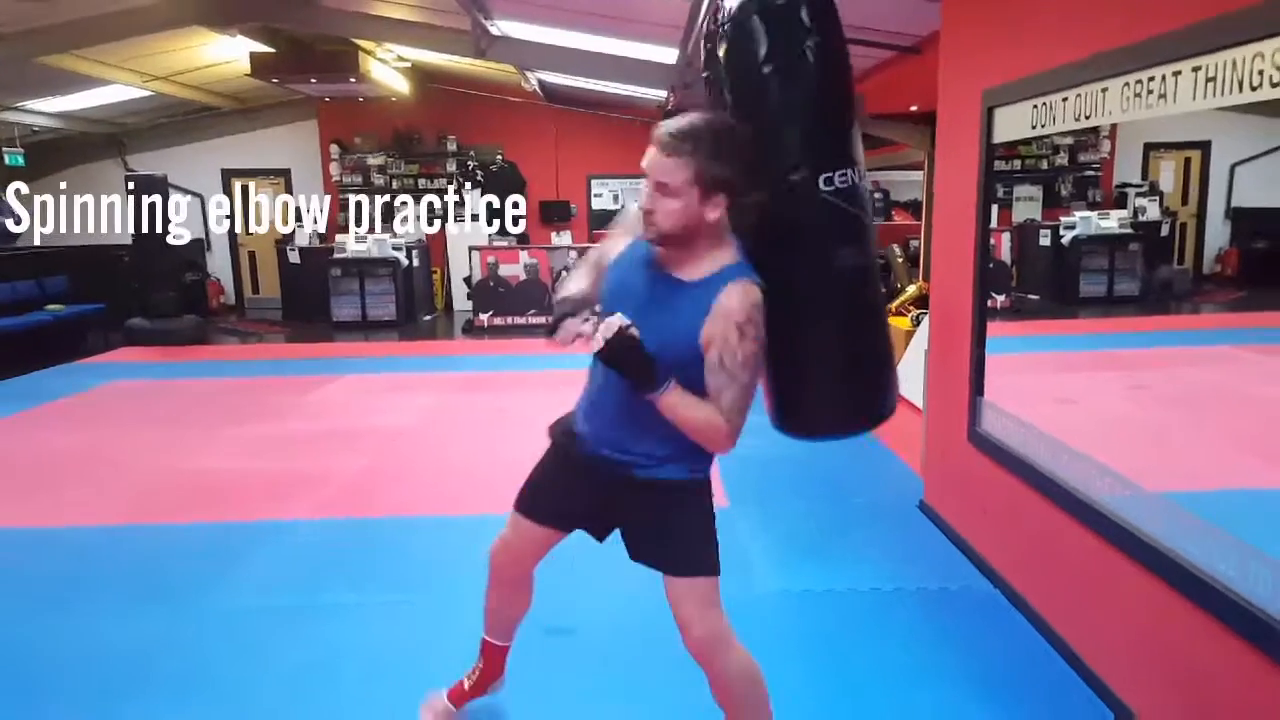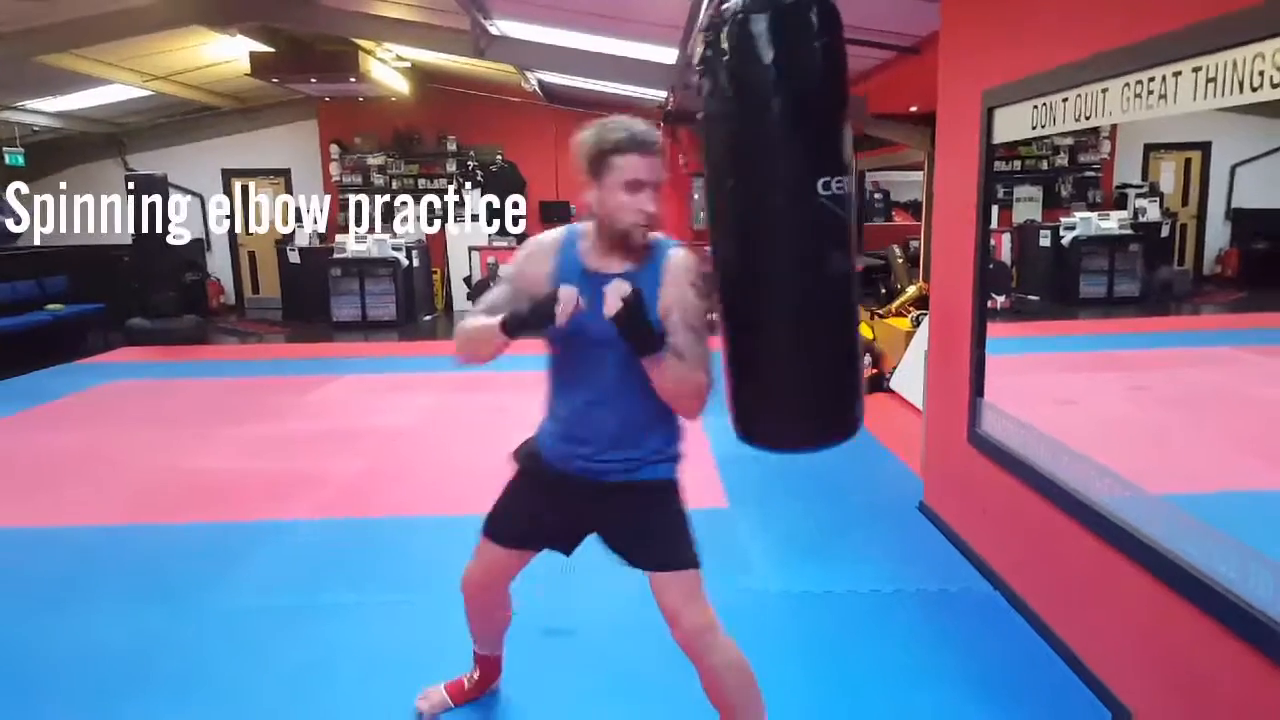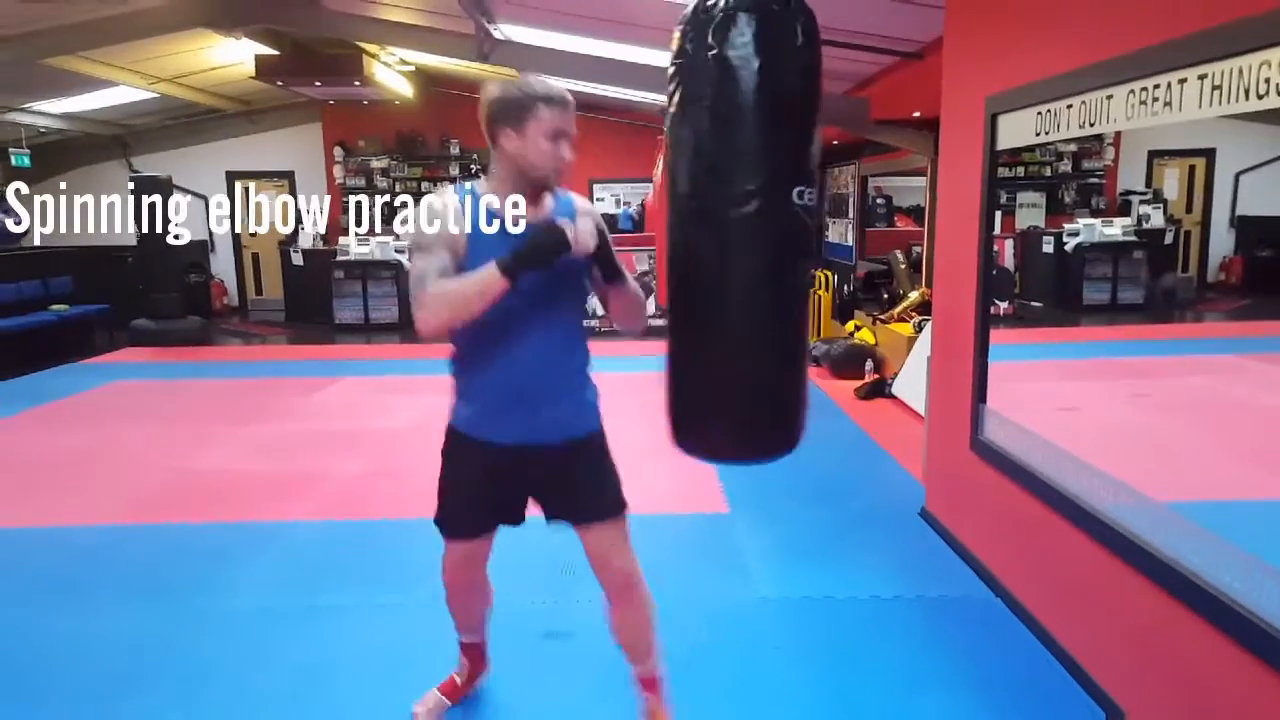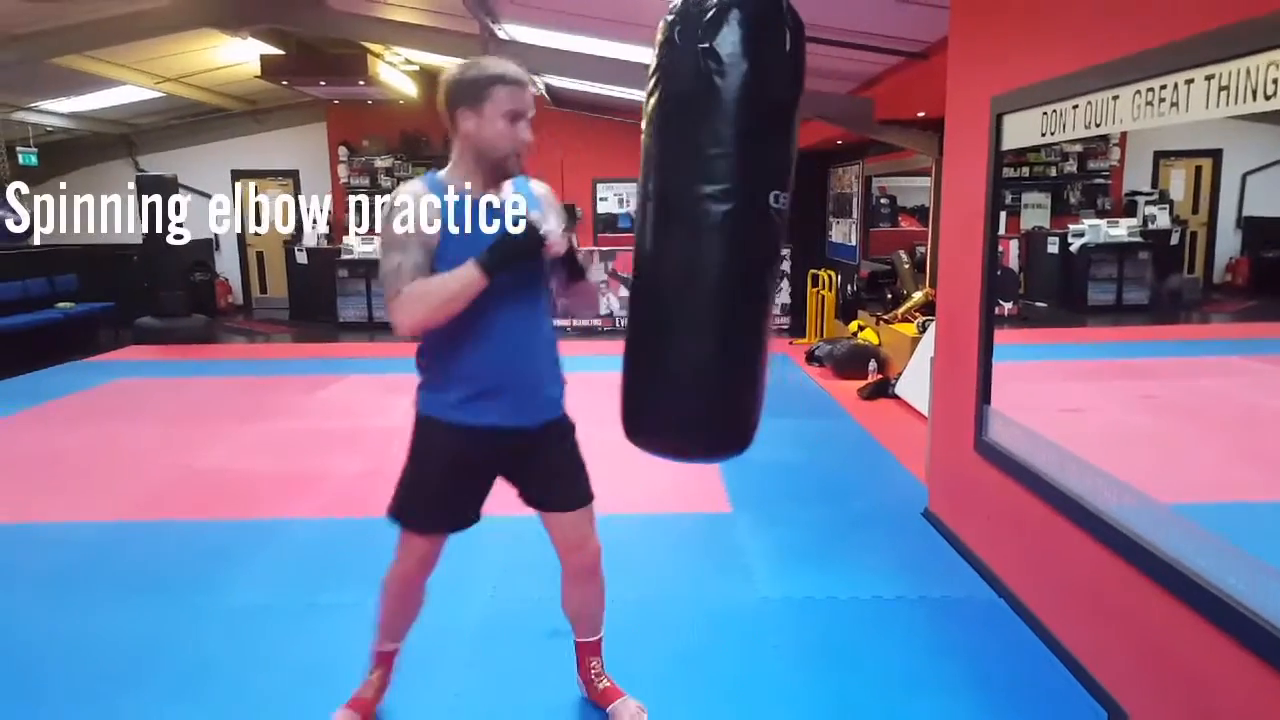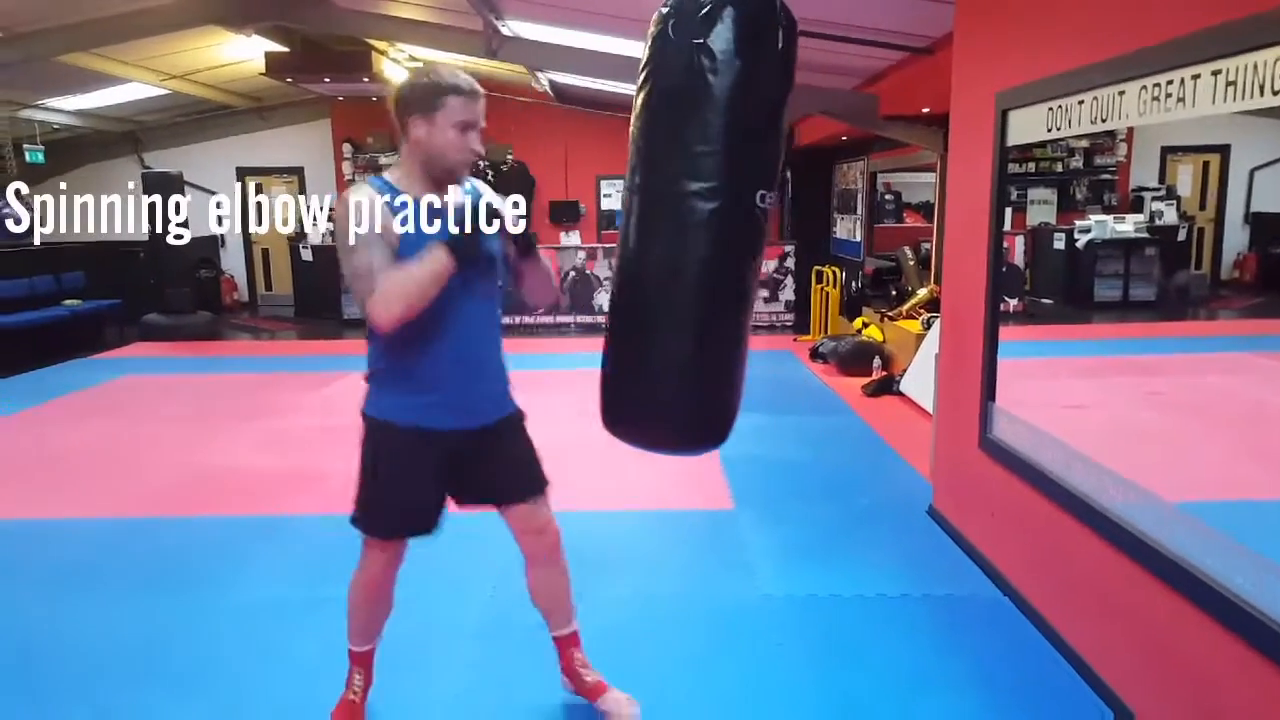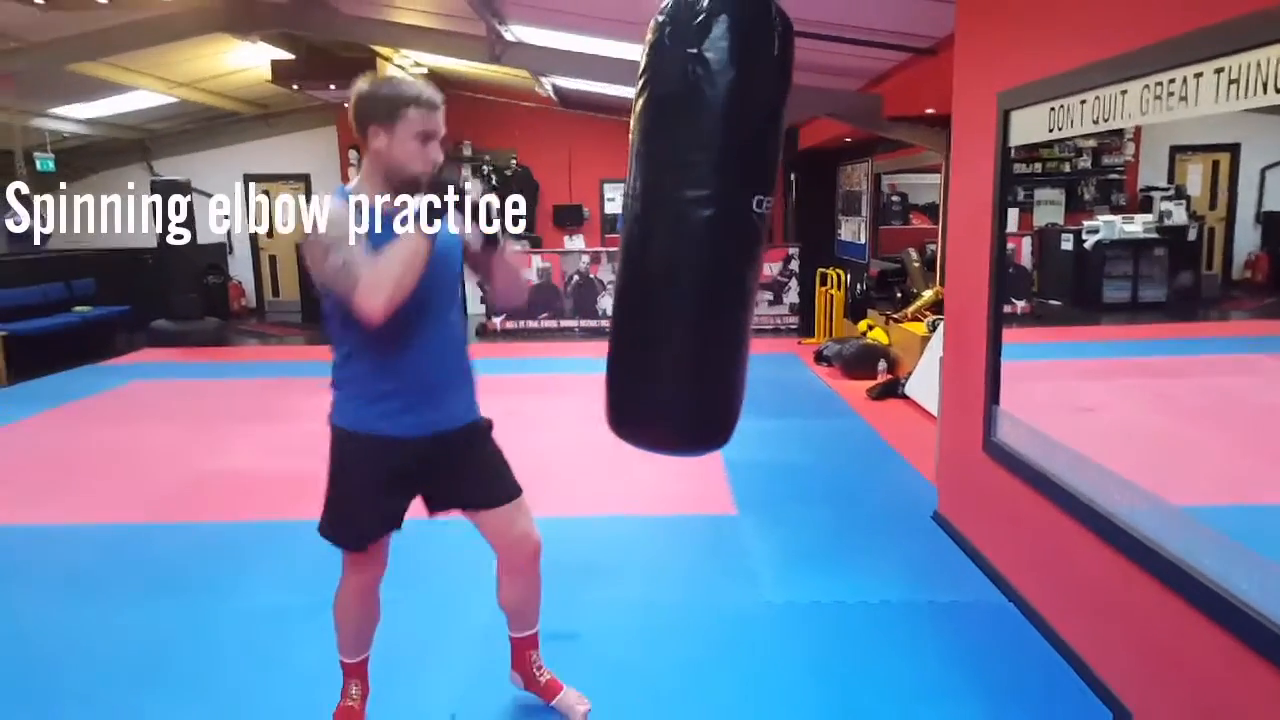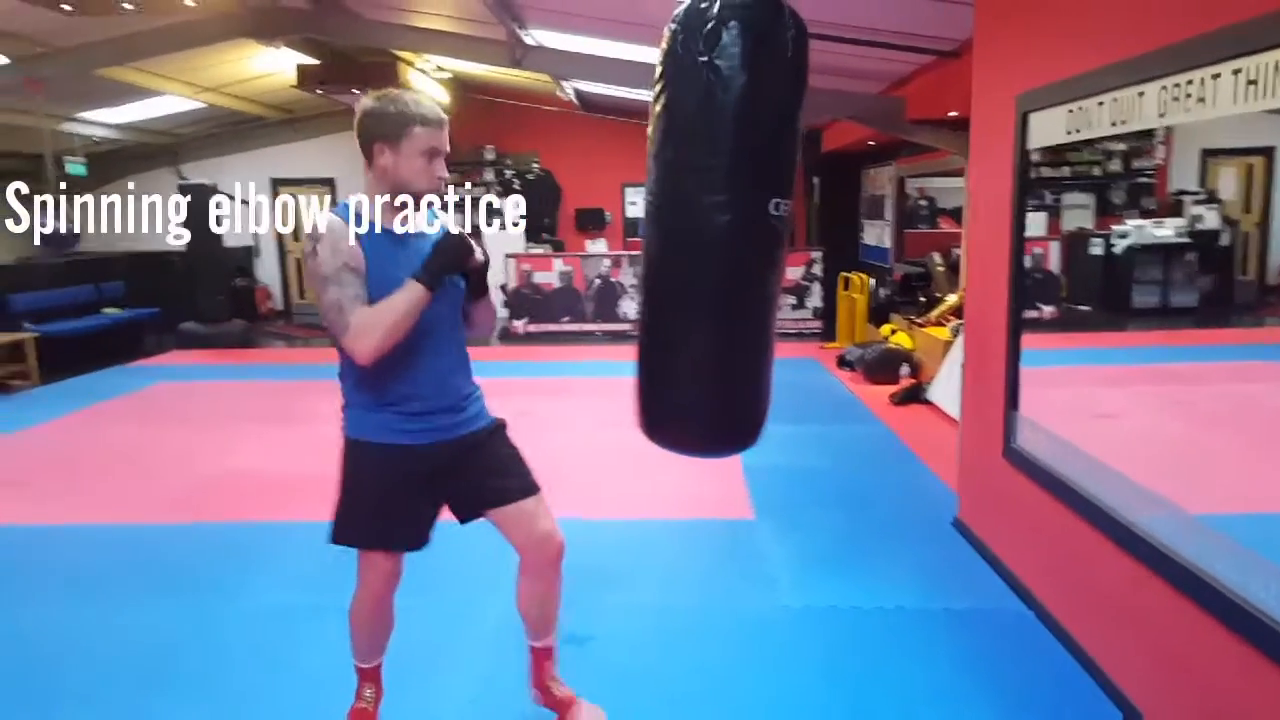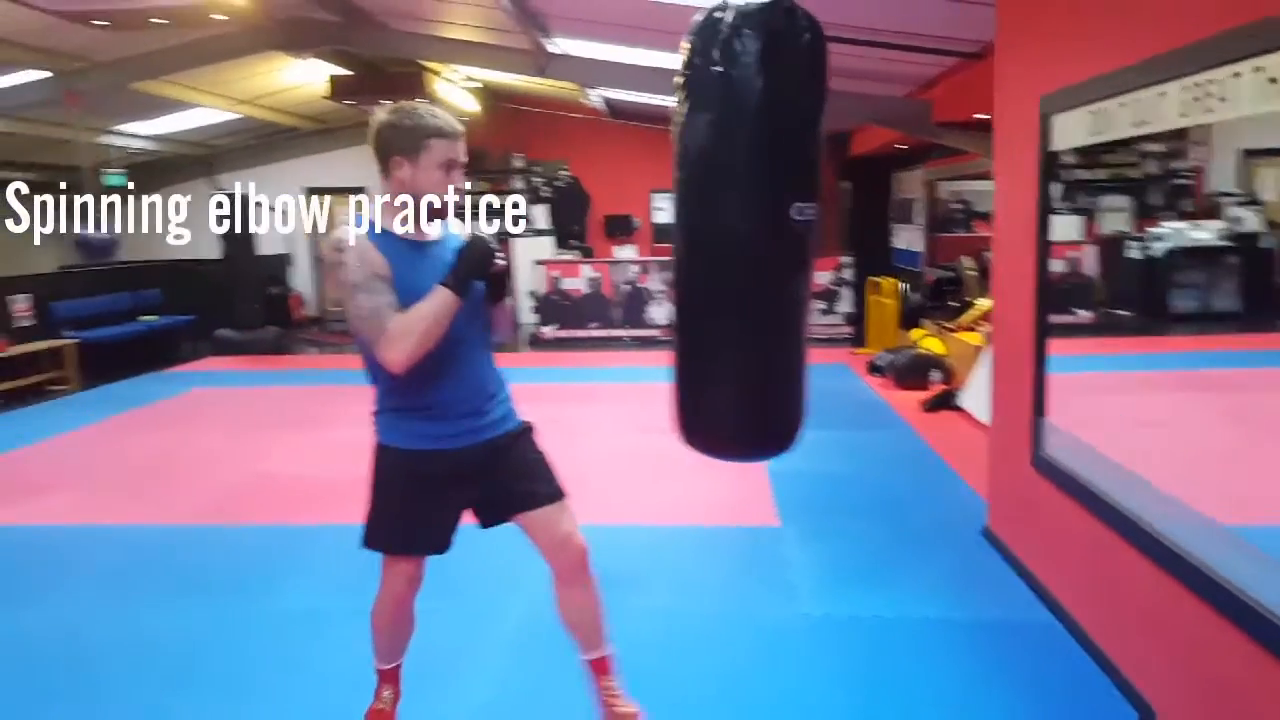
dt=0.2s
person 1, frame 1
left shoulder: (735, 302)
right shoulder: (632, 232)
left elbow: (721, 433)
right elbow: (583, 287)
left wrist: (647, 376)
right wrist: (571, 308)
left hip: (668, 476)
right hip: (588, 443)
left knee: (706, 634)
right knee: (510, 556)
right ankle: (488, 670)
person 1, frame 2
left shoulder: (675, 269)
right shoulder: (548, 252)
left elbow: (692, 399)
right elbow: (467, 343)
left wrist: (643, 342)
right wrist: (522, 319)
left hip: (642, 478)
right hip: (557, 462)
left knee: (695, 624)
right knee: (482, 579)
person 1, frame 3
left shoulder: (576, 211)
right shoulder: (448, 212)
left elbow: (634, 319)
right elbow: (430, 318)
left wrist: (609, 268)
right wrist: (517, 261)
left hip: (572, 432)
right hip: (482, 433)
left knee: (618, 570)
right knee: (462, 563)
right ankle: (471, 664)
person 1, frame 4
left shoulder: (538, 198)
right shoulder: (419, 203)
right elbow: (406, 316)
right wrist: (492, 261)
left hip: (540, 416)
right hip: (453, 421)
left knee: (581, 551)
right knee: (414, 557)
person 1, frame 5
left shoulder: (477, 196)
right shoulder: (368, 206)
left elbow: (543, 296)
right elbow: (384, 308)
left wrist: (526, 249)
right wrist: (457, 242)
left hip: (488, 414)
right hip: (403, 422)
left knee: (542, 537)
right knee: (380, 557)
person 1, frame 6
right shoulder: (334, 216)
left elbow: (515, 297)
right elbow: (374, 302)
left wrist: (488, 239)
right wrist: (425, 226)
left hip: (455, 422)
right hip: (371, 432)
left knee: (522, 545)
right knee: (363, 571)
left ankle: (526, 664)
person 1, frame 7
left shoulder: (441, 224)
right shoulder: (335, 238)
left elbow: (478, 329)
right elbow: (363, 343)
left wrist: (477, 285)
right wrist: (430, 274)
left hip: (468, 426)
right hip: (385, 442)
left knee: (545, 544)
right knee: (378, 578)
person 1, frame 8
left shoulder: (457, 231)
right shoulder: (361, 248)
right elbow: (395, 351)
left wrist: (495, 288)
right wrist: (457, 280)
left hip: (496, 430)
right hip: (414, 448)
left knee: (570, 551)
right knee: (401, 579)
